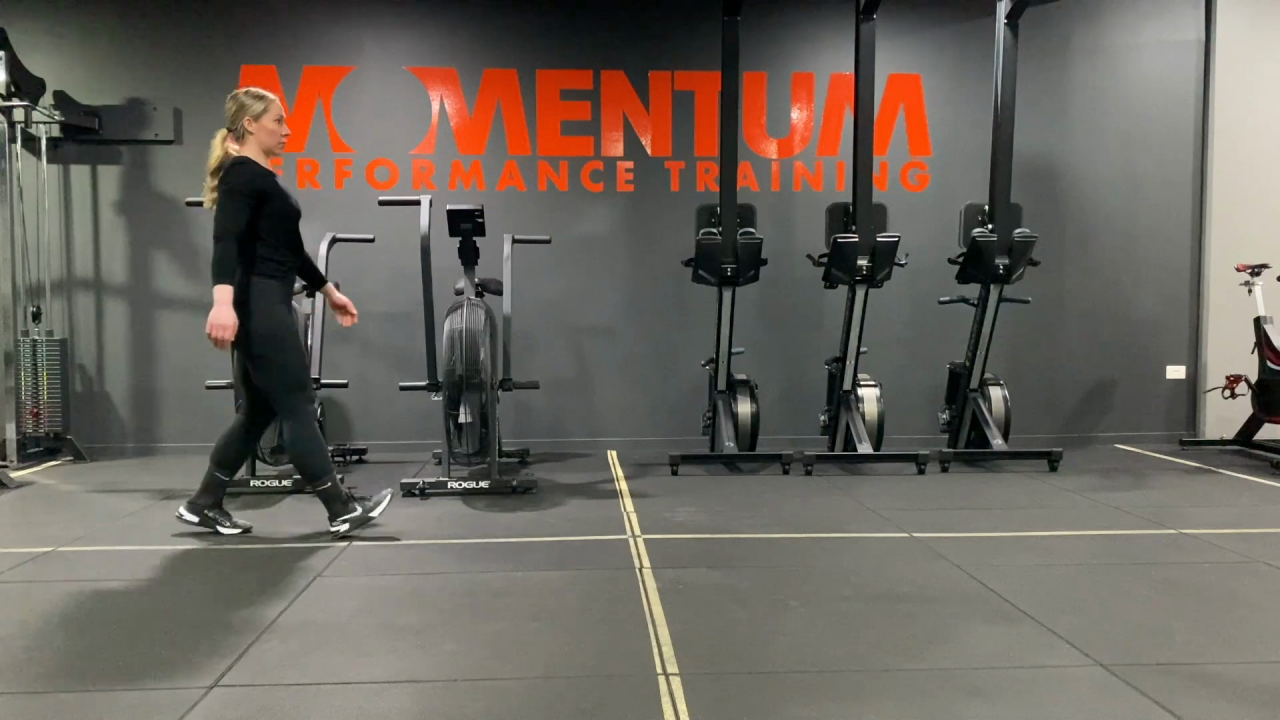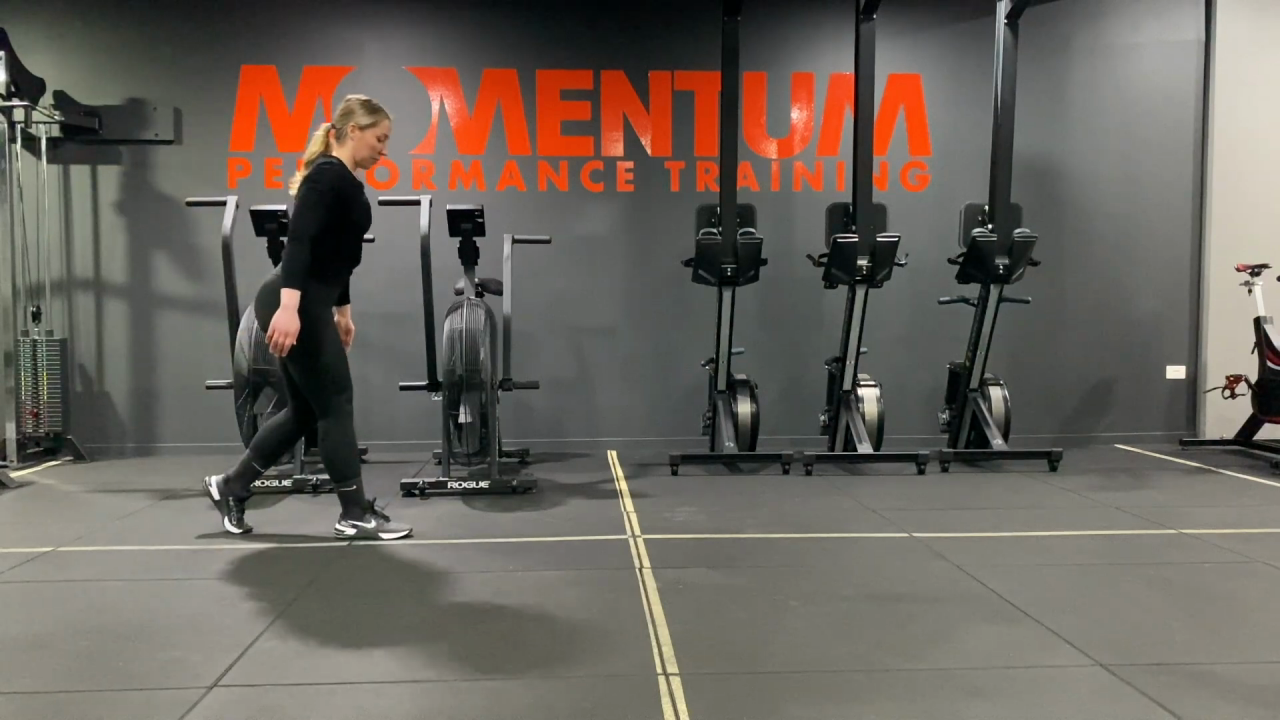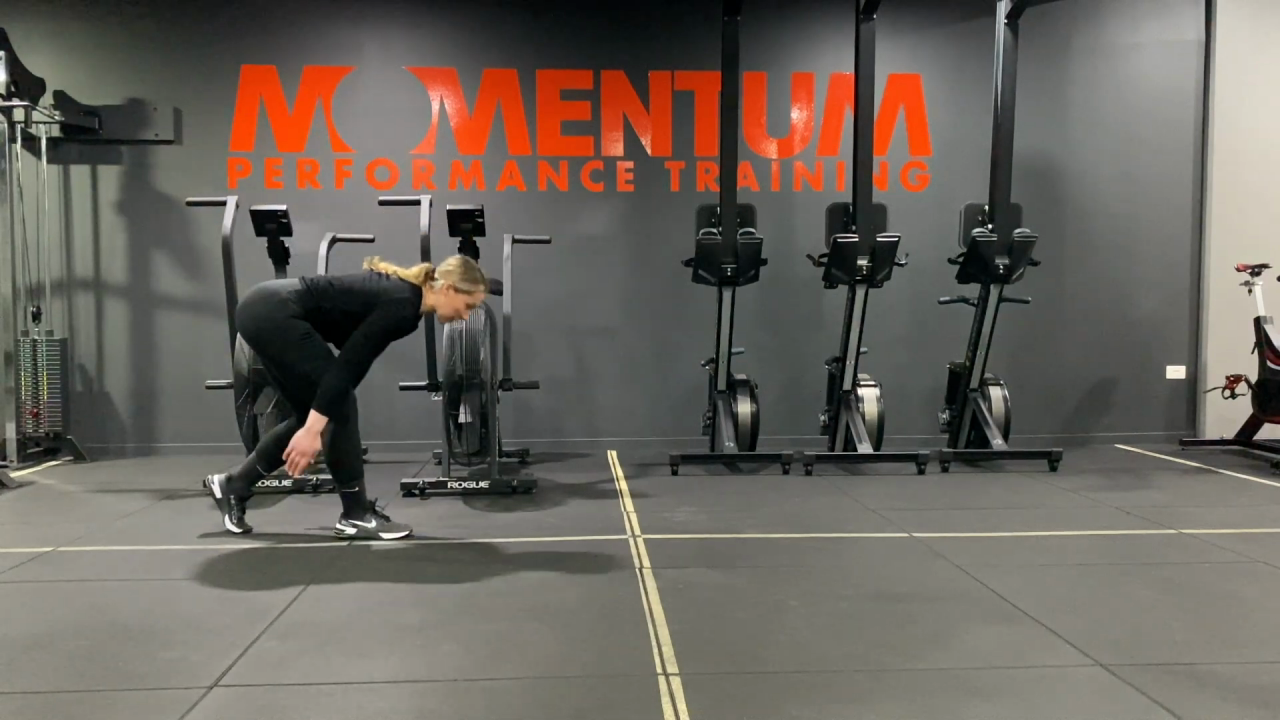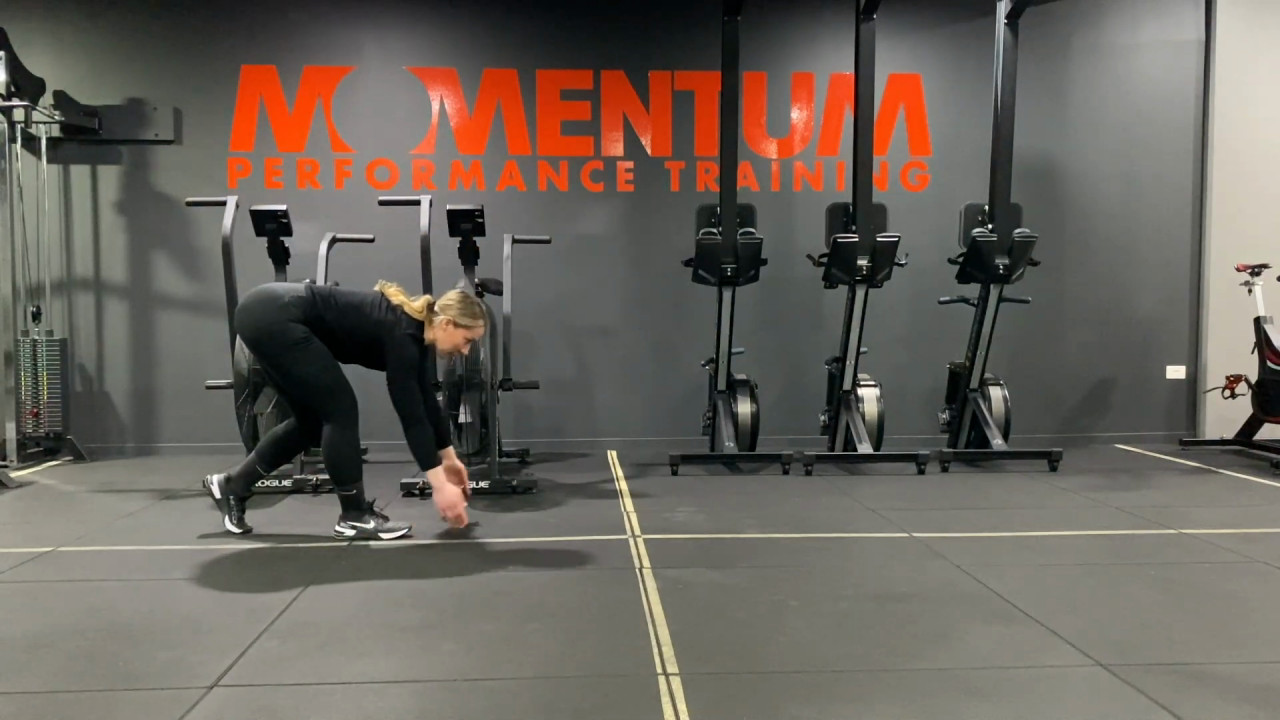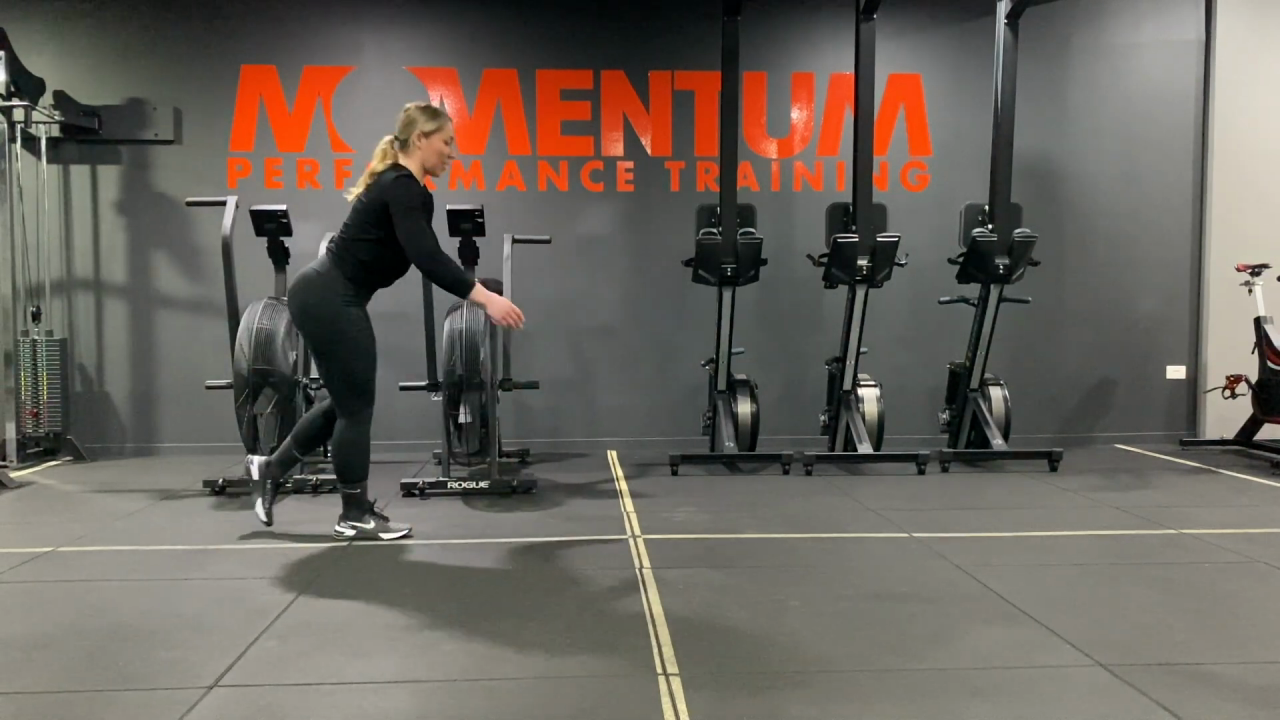
dt=0.7s
person 1, frame 1
left shoulder: (262, 176)
right shoulder: (241, 174)
left elbow: (286, 246)
right elbow: (226, 242)
left wrist: (327, 290)
right wrist: (222, 301)
left hip: (267, 305)
right hip: (255, 306)
left knee: (259, 410)
right knee: (296, 405)
left ankle: (203, 503)
right ankle: (343, 510)
person 1, frame 2
left shoulder: (344, 180)
right shoulder: (327, 175)
right elbow: (299, 242)
left wrist: (342, 311)
right wrist: (289, 307)
left hip: (310, 303)
right hip: (296, 303)
left knee: (306, 409)
right knee: (334, 403)
left ankle: (231, 486)
right ankle: (355, 514)
person 1, frame 3
left shoulder: (405, 297)
right shoulder: (401, 307)
left elbow: (354, 361)
right elbow: (345, 365)
left wrist: (316, 423)
right wrist: (314, 428)
left hip: (264, 312)
right hip: (274, 315)
left knee: (325, 411)
right knee: (337, 407)
left ankle: (233, 486)
right ankle: (356, 515)
person 1, frame 4
left shoulder: (412, 330)
right shoulder: (402, 337)
left elbow: (424, 402)
right elbow: (411, 415)
left wrist: (447, 456)
right wrist: (439, 483)
left hip: (265, 315)
right hip: (273, 319)
left knee: (312, 418)
right knee: (339, 410)
left ankle: (232, 486)
right ankle: (354, 515)
person 1, frame 5
left shoulder: (398, 184)
right shoulder: (404, 188)
left elbow: (423, 252)
right elbow: (427, 254)
left wrist: (477, 293)
right wrist: (483, 298)
left hip: (335, 298)
right hip: (328, 300)
left knee: (348, 399)
right knee: (355, 404)
left ankle: (273, 467)
right ankle: (355, 515)
